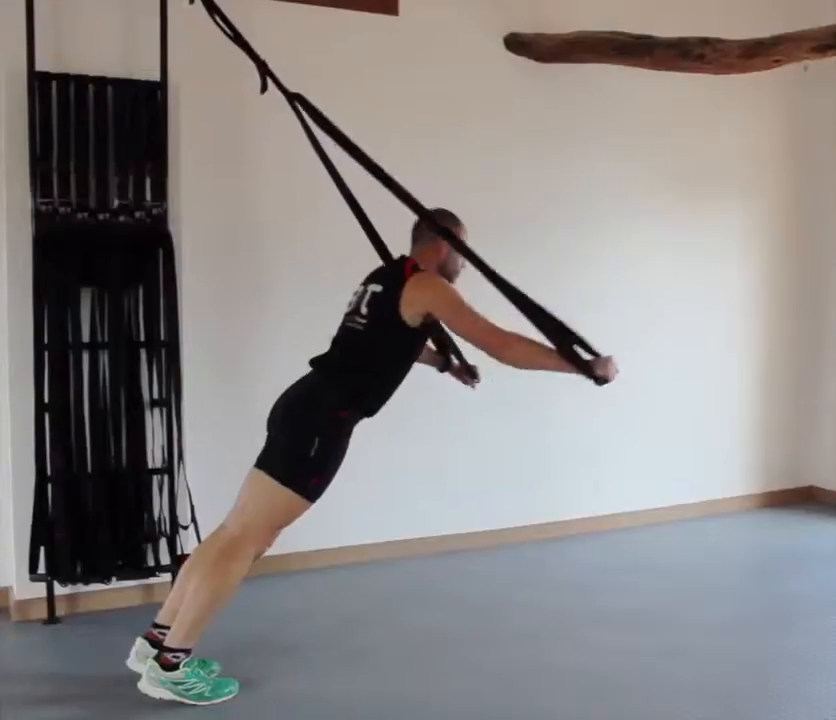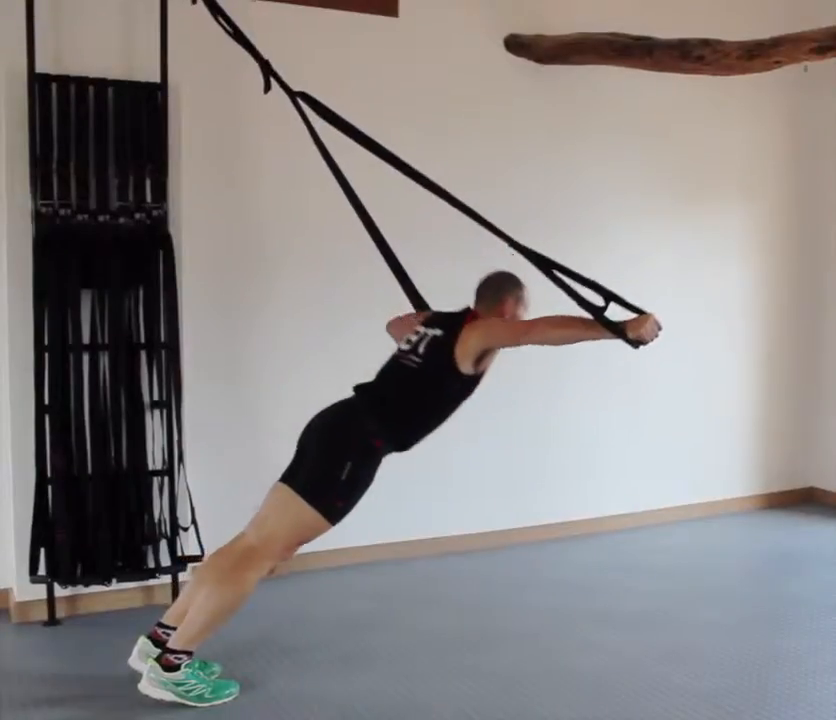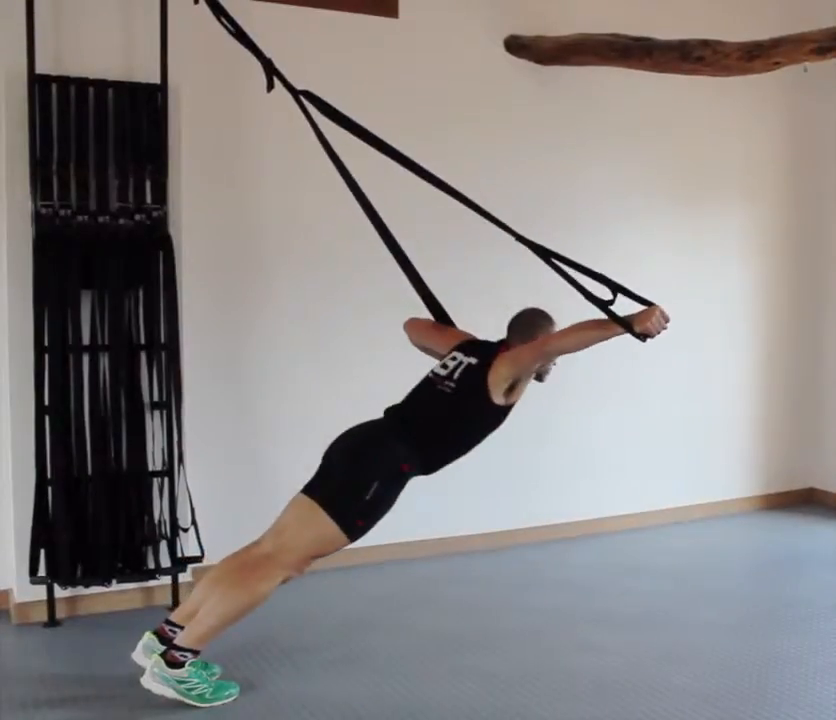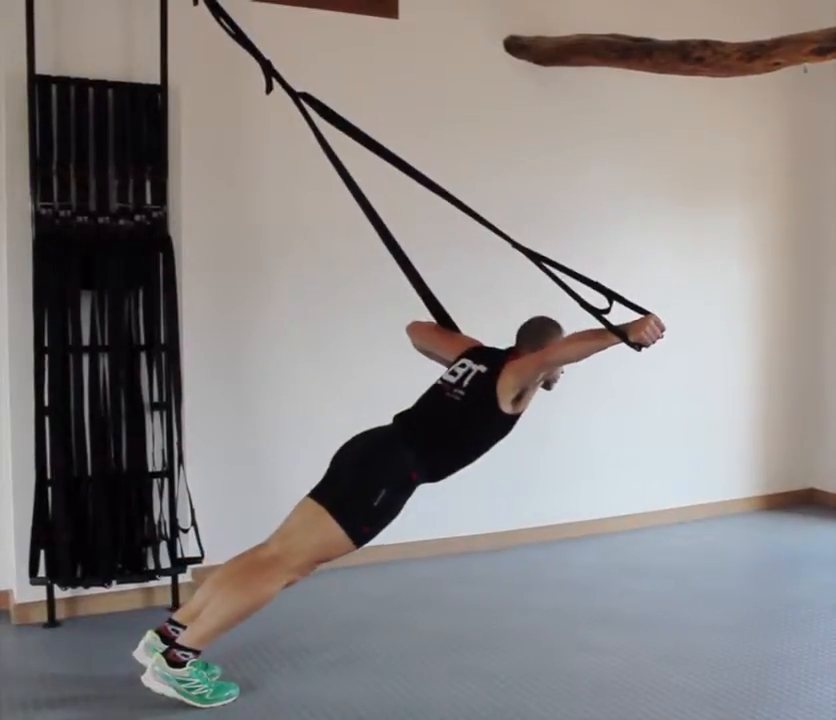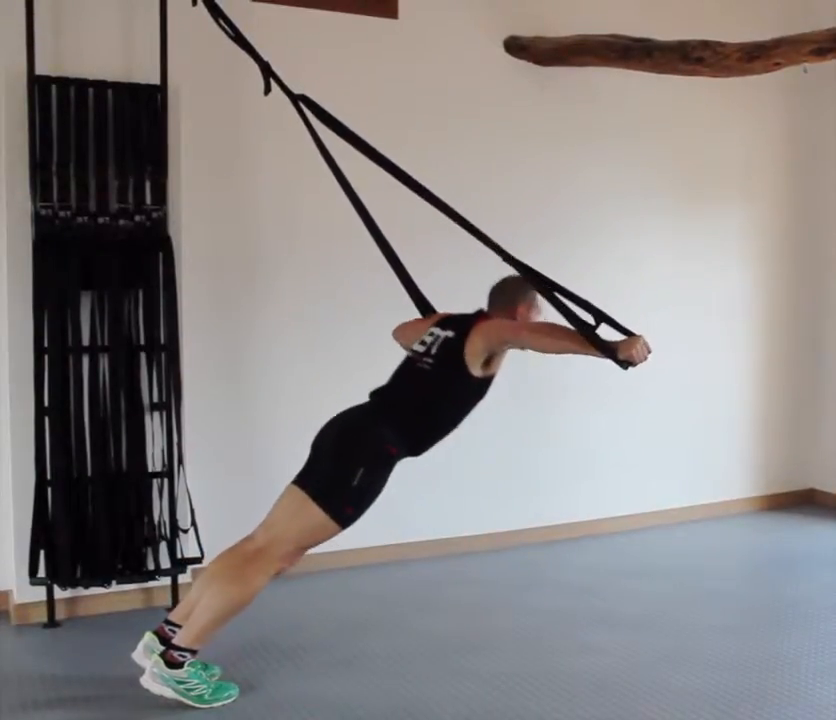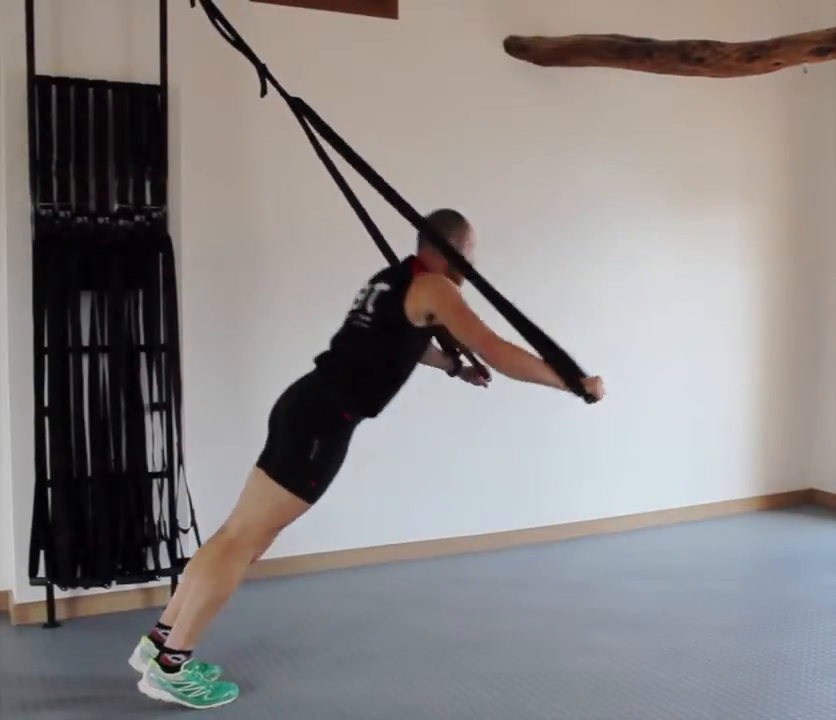
dt=0.5s
person 1, frame 1
left shoulder: (385, 280)
right shoulder: (427, 286)
right elbow: (498, 343)
left wrist: (450, 366)
right wrist: (584, 366)
left hip: (307, 404)
right hip: (323, 417)
left knee: (239, 531)
right knee: (246, 536)
left ankle: (157, 639)
right ankle: (170, 662)
person 1, frame 2
left shoulder: (438, 322)
right shoulder: (481, 333)
left elbow: (395, 325)
right elbow: (542, 331)
right wrist: (624, 327)
left hip: (338, 427)
right hip: (355, 445)
left knee: (258, 541)
right knee: (265, 549)
left ankle: (160, 638)
right ankle: (171, 663)
person 1, frame 3
left shoulder: (468, 347)
right shoulder: (510, 365)
left elbow: (413, 325)
right elbow: (560, 343)
right wrist: (631, 324)
left hip: (364, 445)
right hip: (382, 464)
left knee: (273, 549)
right knee: (281, 558)
left ankle: (166, 636)
right ankle: (176, 661)
person 1, frame 4
left shoulder: (476, 353)
right shoulder: (517, 375)
left elbow: (416, 328)
right elbow: (557, 351)
right wrist: (626, 332)
left hip: (372, 453)
right hip: (389, 471)
left knee: (279, 552)
right knee: (286, 562)
left ankle: (168, 634)
right ankle: (177, 659)
person 1, frame 5
left shoulder: (451, 323)
right shoulder: (489, 335)
left elbow: (402, 332)
right elbow: (533, 334)
right wrist: (613, 348)
left hip: (353, 433)
right hip: (368, 450)
left knee: (268, 543)
right knee: (272, 550)
left ankle: (165, 637)
right ankle: (176, 660)
person 1, frame 6
left shoulder: (393, 279)
right shoulder: (434, 287)
right elbow: (497, 350)
left wrist: (460, 369)
right wrist: (575, 384)
left hip: (309, 404)
right hip: (324, 419)
left knee: (241, 533)
right knee: (245, 537)
left ankle: (160, 643)
right ankle: (170, 665)
